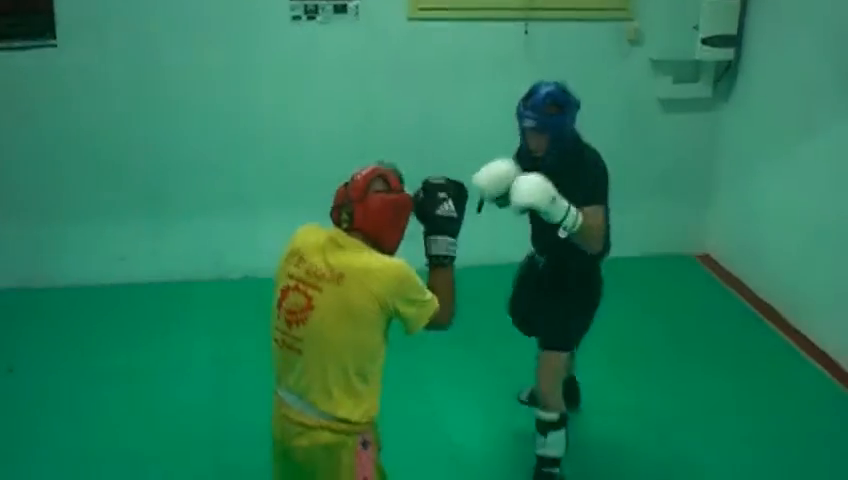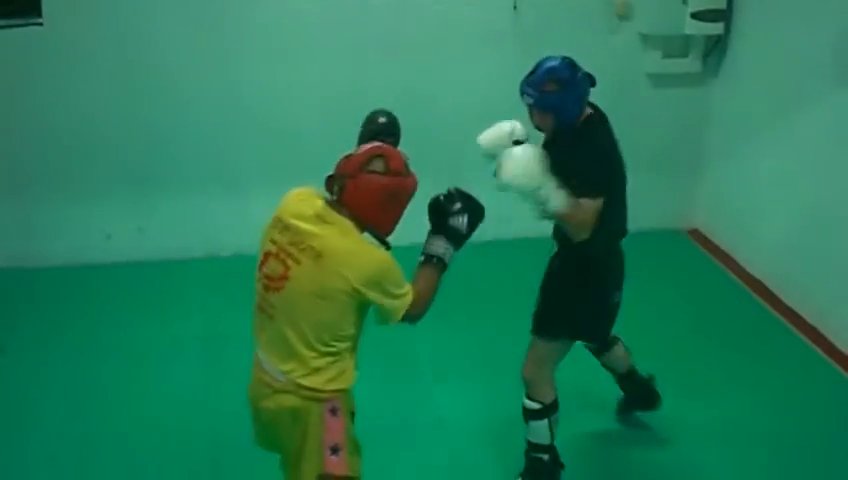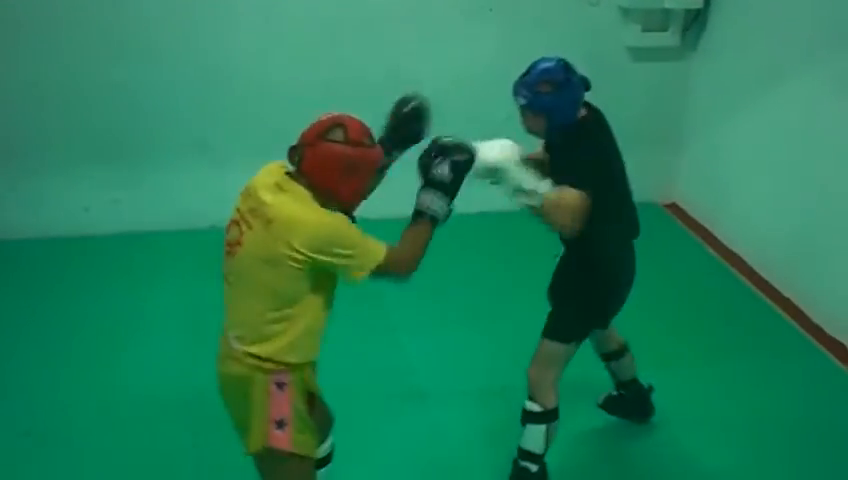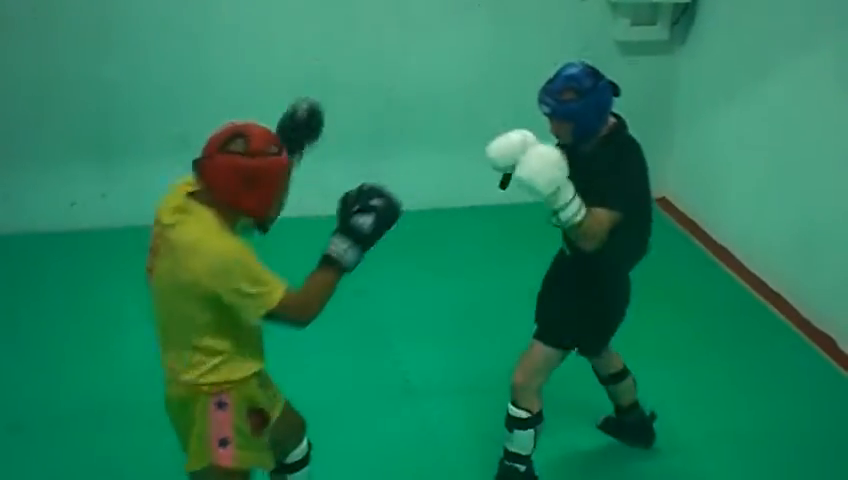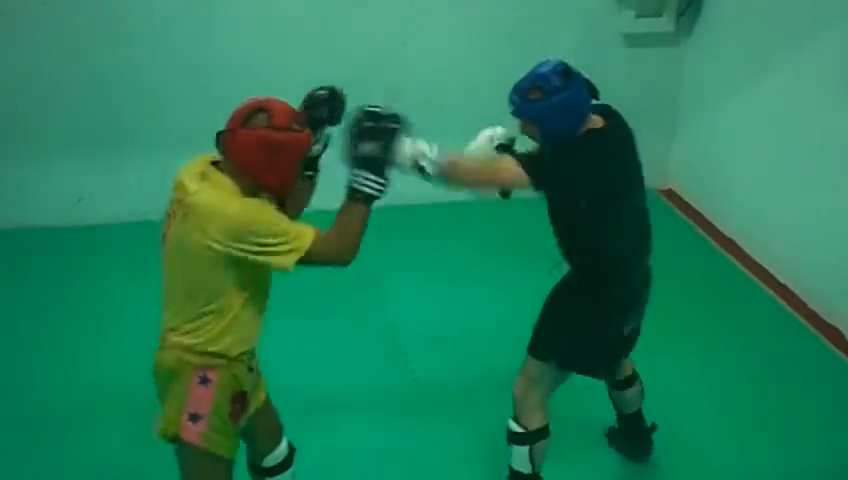
dt=0.4s
person 1, frame 1
left shoulder: (586, 164)
right shoulder: (532, 146)
left elbow: (593, 242)
right elbow: (508, 196)
left wrist: (556, 208)
right wrist: (496, 188)
left hip: (574, 278)
right hip: (544, 263)
left knee: (547, 384)
right knee: (551, 339)
right ankle: (565, 389)
person 1, frame 2
left shoulder: (594, 149)
right shoulder: (576, 123)
left elbow: (580, 228)
right elbow: (553, 167)
left wrist: (539, 189)
right wrist: (515, 149)
left hip: (587, 266)
right hip: (594, 261)
left knee: (535, 371)
right knee: (594, 336)
right ankle: (640, 389)
person 1, frame 3
left shoulder: (591, 146)
right shoulder: (574, 123)
left elbow: (564, 220)
right elbow: (545, 165)
left wrist: (518, 177)
right wrist: (516, 162)
left hip: (600, 264)
right hip: (596, 256)
left knee: (541, 373)
right knee: (597, 326)
right ankle: (634, 397)
person 1, frame 4
left shoulder: (619, 159)
right shoulder: (585, 136)
left elbow: (590, 238)
right elbow: (561, 176)
left wrist: (557, 191)
right wrist: (525, 161)
left hip: (596, 279)
right hip: (577, 266)
left knee: (525, 380)
right knee: (593, 349)
right ankle: (634, 420)
person 1, frame 5
left shoulder: (582, 157)
right shoulder: (603, 121)
left elbow: (490, 176)
right elbow: (539, 168)
left wrist: (407, 152)
right wrist: (508, 153)
left hip: (599, 287)
right hip: (626, 276)
left knee: (529, 391)
right knee: (612, 356)
right ankle: (635, 433)
person 2, frame 1
left shoulder: (302, 241)
right shoulder: (387, 274)
right elbow: (442, 315)
left wrist: (369, 189)
right wrist: (442, 237)
left hip: (288, 418)
right hip: (336, 435)
person 2, frame 2
left shoulder: (295, 203)
right shoulder: (366, 261)
right elbow: (411, 309)
left wrist: (360, 166)
right wrist: (444, 241)
left hip: (267, 383)
right hip: (307, 401)
person 2, frame 3
left shoulder: (270, 179)
right shoulder: (316, 228)
left elbow: (338, 192)
right elbow: (400, 263)
left wrist: (393, 146)
right wrist: (436, 194)
left hip: (251, 353)
right hip: (267, 372)
left knee: (317, 428)
person 2, frame 4
left shoulder: (186, 195)
right shoulder: (218, 252)
left elbow: (262, 212)
right elbow: (299, 310)
left wrist: (290, 149)
right wrist: (350, 241)
left hip: (231, 374)
right hip: (211, 392)
left knee: (290, 433)
person 2, frame 5
left shoulder: (204, 172)
right shoulder: (236, 215)
left elbow: (282, 212)
right elbow: (339, 251)
left wrist: (313, 141)
right wrist: (367, 172)
left hip: (228, 354)
right hip: (202, 369)
left knee: (268, 438)
